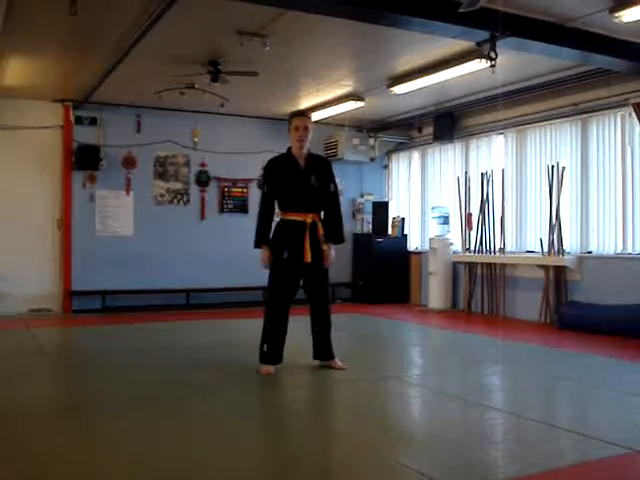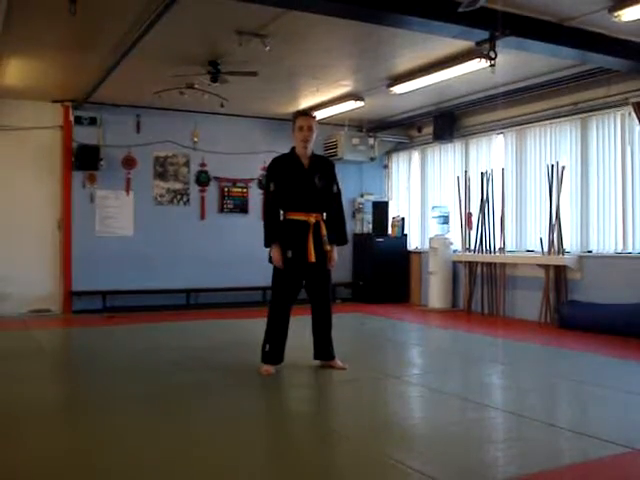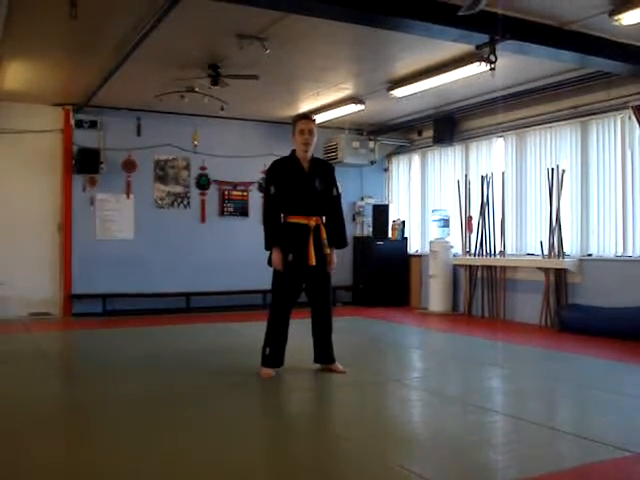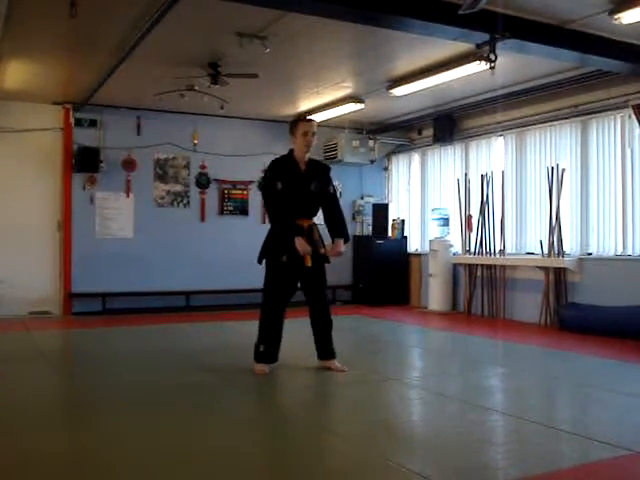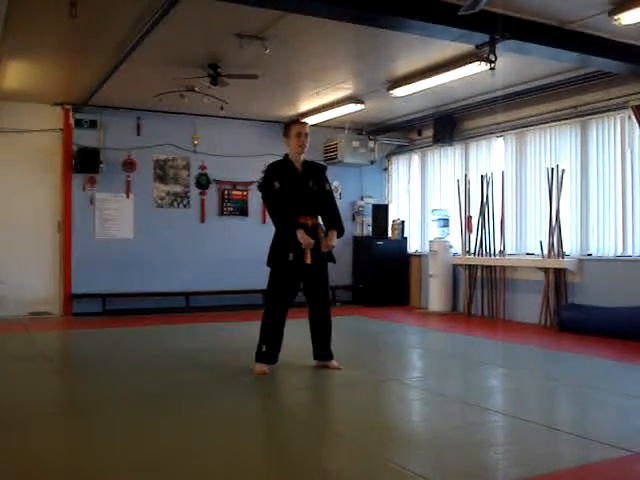
dt=1s
person 1, frame 1
left shoulder: (323, 165)
right shoulder: (276, 165)
left elbow: (332, 206)
right elbow: (266, 206)
left wrist: (331, 242)
right wrist: (264, 244)
left hip: (316, 237)
right hip: (287, 235)
left knee: (320, 299)
right knee: (278, 299)
left ankle: (325, 355)
right ankle: (269, 357)
person 1, frame 2
left shoulder: (326, 166)
right shoulder: (279, 165)
left elbow: (335, 207)
right elbow: (271, 207)
left wrist: (334, 244)
right wrist: (274, 244)
left hip: (318, 238)
right hip: (290, 236)
left knee: (322, 299)
right knee: (281, 299)
left ankle: (326, 355)
right ankle: (270, 357)
person 1, frame 3
left shoulder: (326, 170)
right shoulder: (279, 168)
left elbow: (334, 210)
right elbow: (271, 211)
left wrist: (333, 247)
right wrist: (275, 247)
left hip: (318, 241)
right hip: (290, 239)
left knee: (322, 302)
right knee: (282, 303)
left ankle: (326, 358)
right ankle: (270, 361)
person 1, frame 4
left shoulder: (321, 171)
right shoulder: (277, 168)
left elbow: (332, 206)
right elbow: (275, 208)
left wrist: (339, 238)
right wrist: (294, 238)
left hip: (312, 239)
right hip: (282, 241)
left knee: (319, 301)
right knee: (274, 302)
left ankle: (326, 356)
right ankle: (263, 358)
person 1, frame 5
left shoulder: (318, 171)
right shoulder: (275, 171)
left elbow: (329, 204)
right elbow: (276, 208)
left wrist: (333, 231)
right wrist: (297, 232)
left hip: (317, 241)
right hip: (288, 240)
left knee: (321, 301)
right knee: (277, 301)
left ankle: (323, 355)
right ankle: (265, 357)
